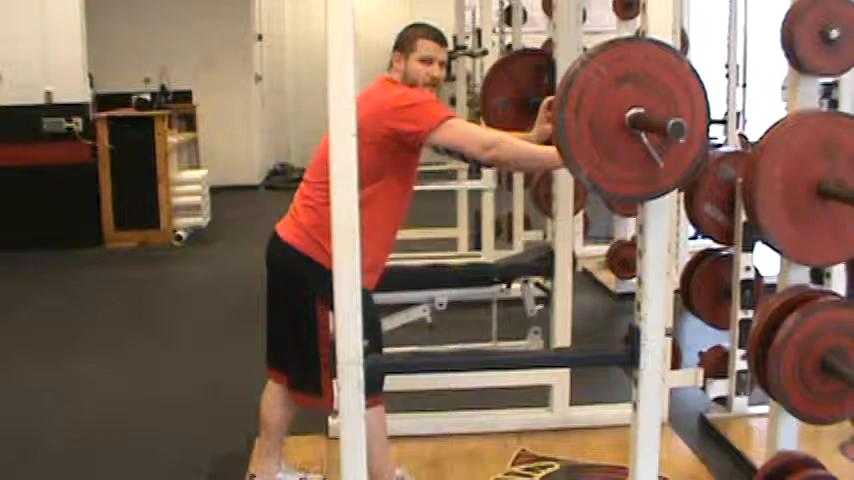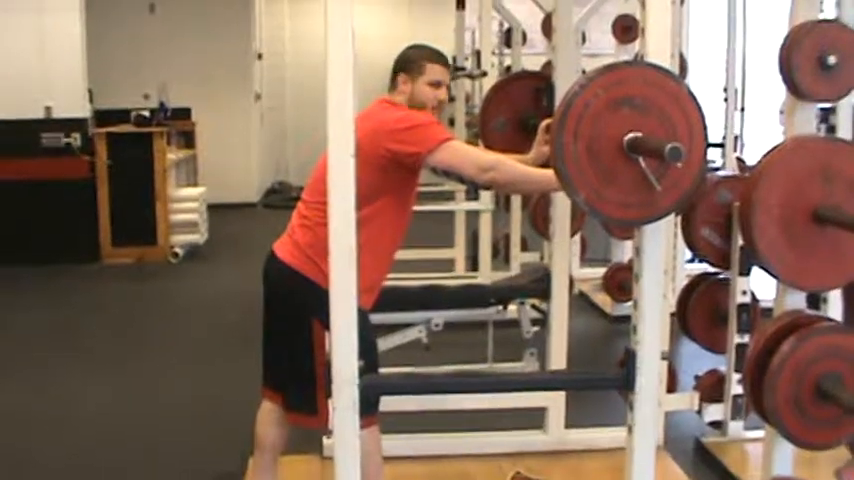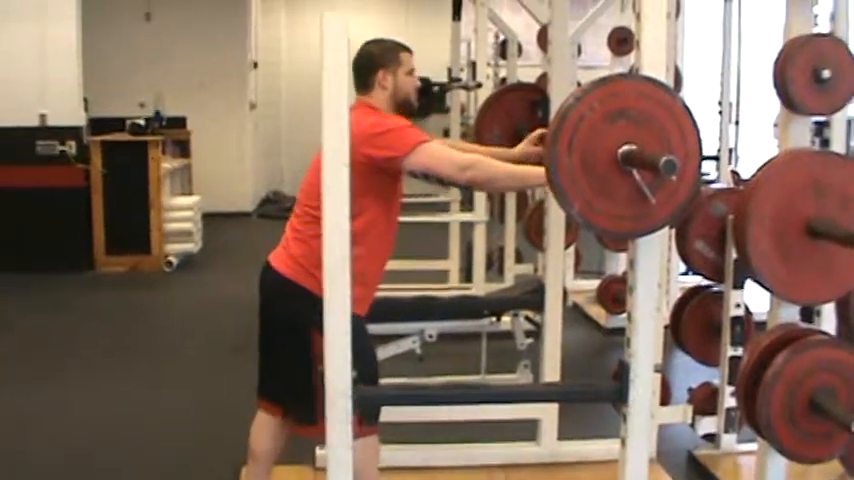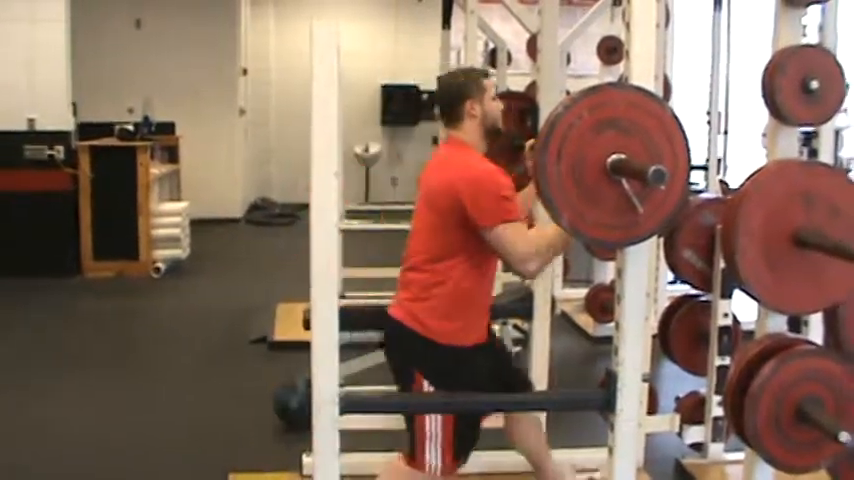
dt=0.7s
person 1, frame 1
left shoulder: (391, 101)
right shoulder: (402, 102)
left elbow: (470, 138)
right elbow: (486, 149)
left wrist: (532, 137)
left hip: (297, 248)
right hip: (318, 257)
left knee: (291, 369)
right knee: (362, 376)
person 1, frame 2
left shoulder: (389, 122)
right shoulder: (401, 123)
left elbow: (472, 159)
right elbow: (485, 170)
left wrist: (530, 160)
left hip: (295, 268)
right hip: (317, 277)
left knee: (286, 390)
right knee: (358, 399)
person 1, frame 3
left shoulder: (368, 126)
right shoulder: (379, 130)
left elbow: (445, 150)
right elbow: (464, 170)
left wrist: (514, 154)
right wrist: (553, 175)
left hip: (289, 280)
right hip: (314, 291)
left knee: (280, 402)
right knee: (361, 415)
person 1, frame 4
left shoulder: (455, 160)
right shoulder: (477, 175)
left elbow: (505, 224)
right elbow: (527, 259)
left wrist: (540, 185)
left hip: (463, 326)
right hip: (429, 334)
left knee: (518, 397)
